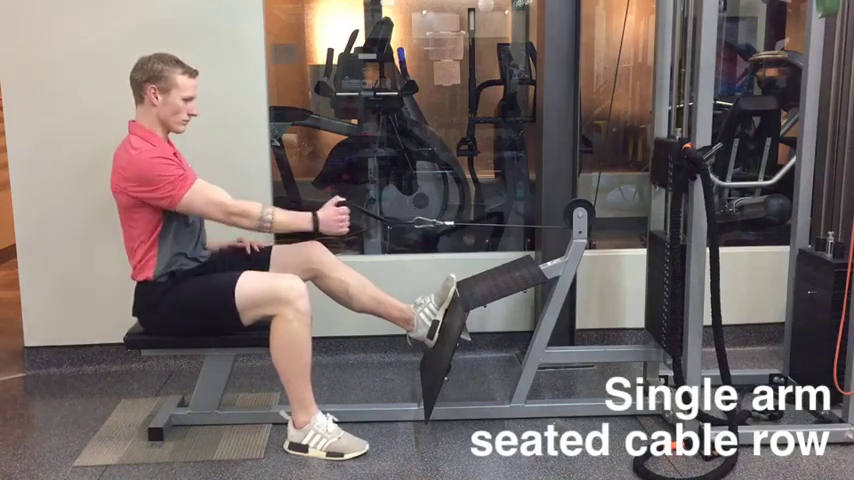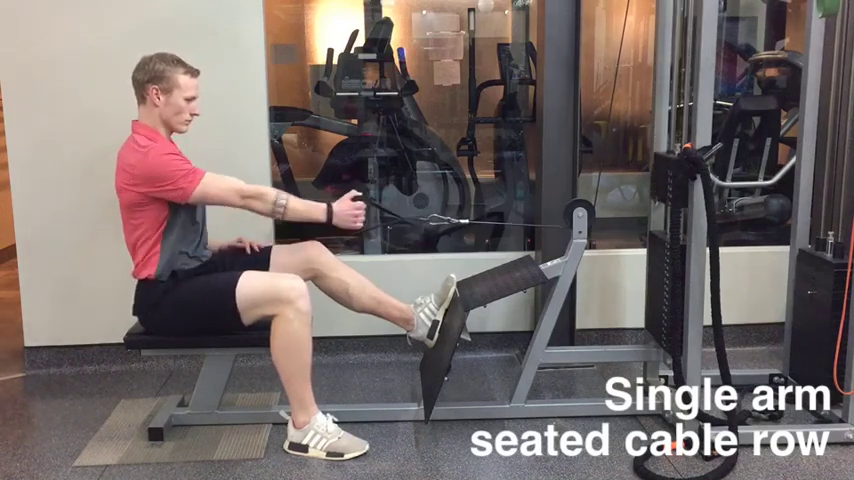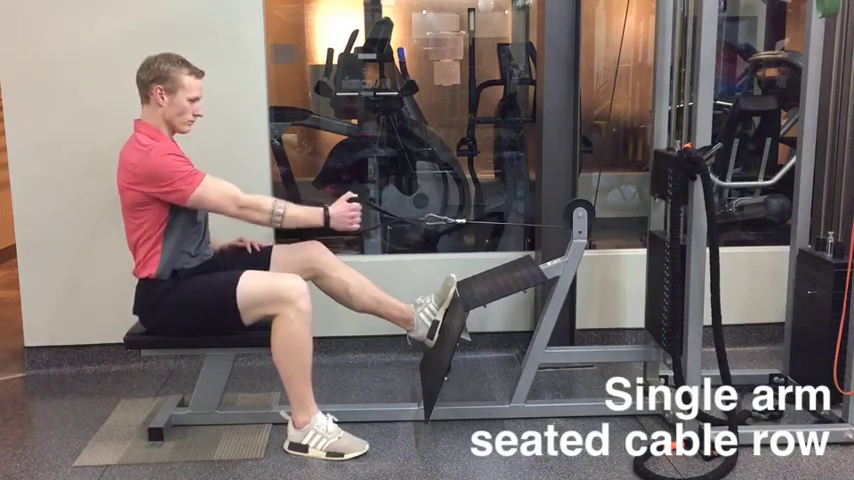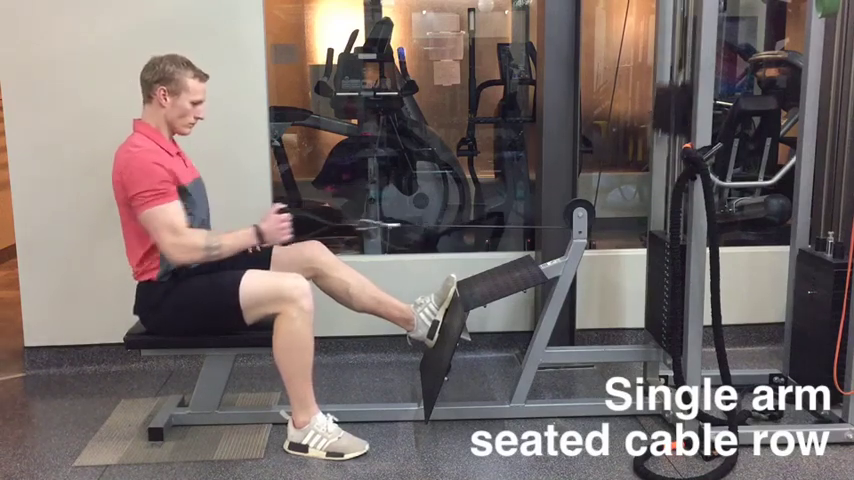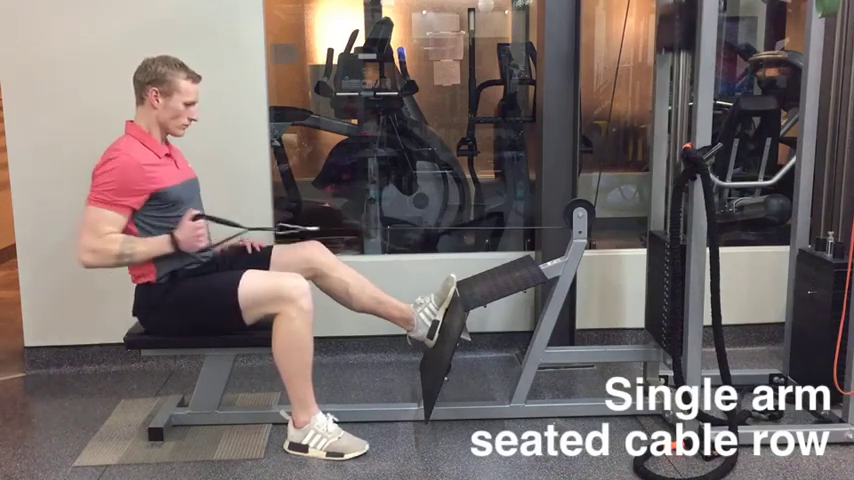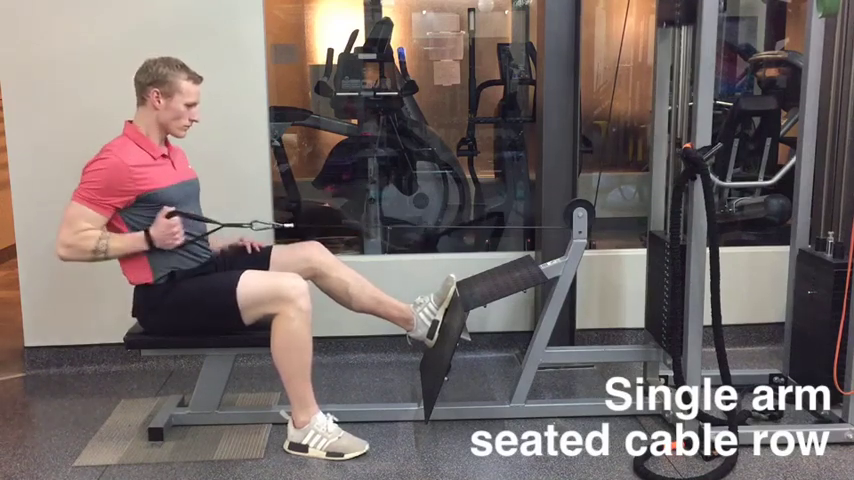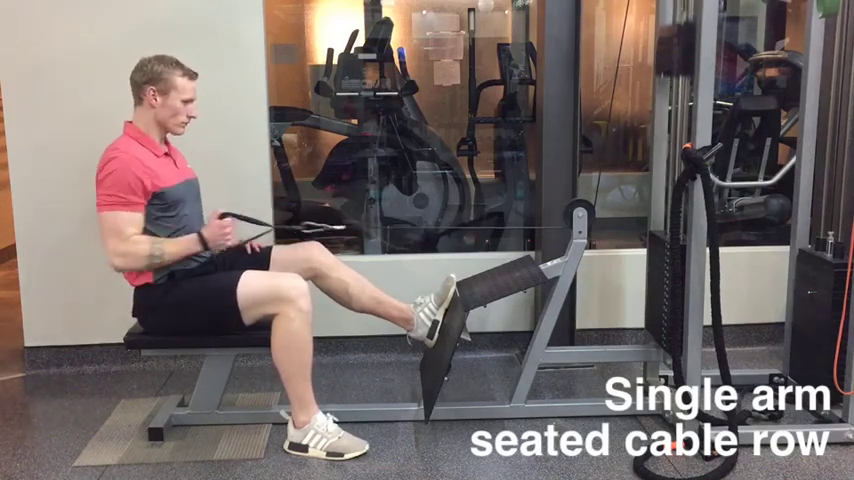
dt=0.3s
person 1, frame 1
left shoulder: (158, 148)
right shoulder: (141, 158)
right elbow: (231, 210)
left wrist: (221, 246)
right wrist: (314, 220)
left hip: (193, 269)
right hip: (166, 294)
left knee: (312, 256)
right knee: (289, 292)
left ankle: (415, 320)
right ankle: (305, 426)
person 1, frame 2
left shoulder: (155, 147)
right shoulder: (147, 156)
right elbow: (247, 196)
left wrist: (219, 246)
right wrist: (329, 212)
left hip: (192, 268)
right hip: (167, 294)
left knee: (311, 255)
right knee: (289, 292)
left ankle: (414, 320)
right ankle: (305, 426)
person 1, frame 3
left shoulder: (158, 146)
right shoulder: (149, 155)
right elbow: (244, 205)
left wrist: (222, 245)
right wrist: (326, 216)
left hip: (194, 269)
right hip: (168, 294)
left knee: (312, 255)
right knee: (290, 293)
left ankle: (415, 320)
right ankle: (305, 427)
person 1, frame 4
left shoulder: (162, 147)
right shoulder: (141, 157)
right elbow: (180, 248)
left wrist: (243, 240)
right wrist: (256, 233)
left hip: (193, 274)
right hip: (169, 294)
left knee: (312, 254)
right knee: (293, 292)
left ankle: (416, 321)
right ankle: (306, 426)
person 1, frame 5
left shoulder: (166, 151)
right shoulder: (124, 161)
right elbow: (92, 250)
left wrist: (223, 244)
right wrist: (174, 242)
left hip: (202, 269)
right hip: (168, 294)
left knee: (312, 254)
right knee: (292, 291)
left ankle: (415, 321)
right ankle: (306, 426)
person 1, frame 6
left shoulder: (171, 152)
right shoulder: (116, 163)
right elbow: (70, 243)
left wrist: (220, 245)
right wrist: (149, 237)
left hip: (200, 268)
right hip: (167, 295)
left knee: (311, 254)
right knee: (290, 291)
left ankle: (416, 320)
right ankle: (305, 426)
person 1, frame 7
left shoulder: (164, 150)
right shoulder: (125, 160)
right elbow: (123, 254)
left wrist: (219, 242)
right wrist: (203, 239)
left hip: (197, 270)
right hip: (166, 294)
left knee: (311, 255)
right knee: (290, 291)
left ankle: (415, 320)
right ankle: (305, 426)
